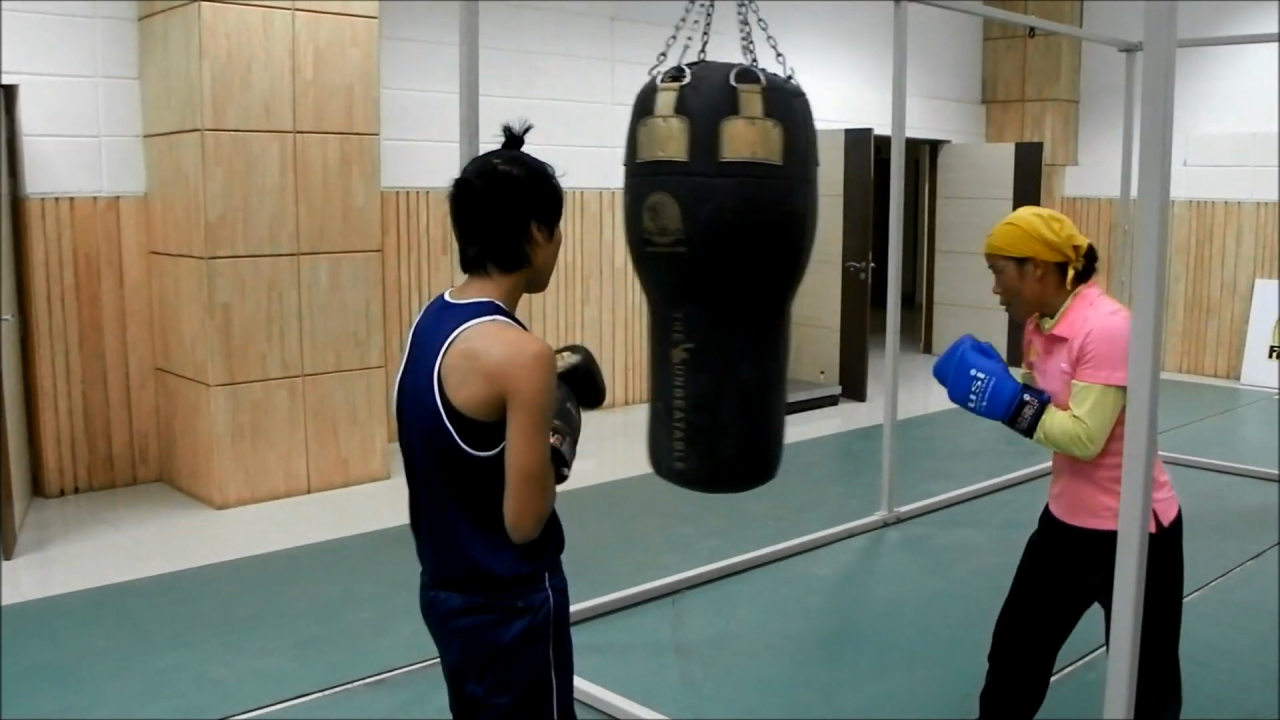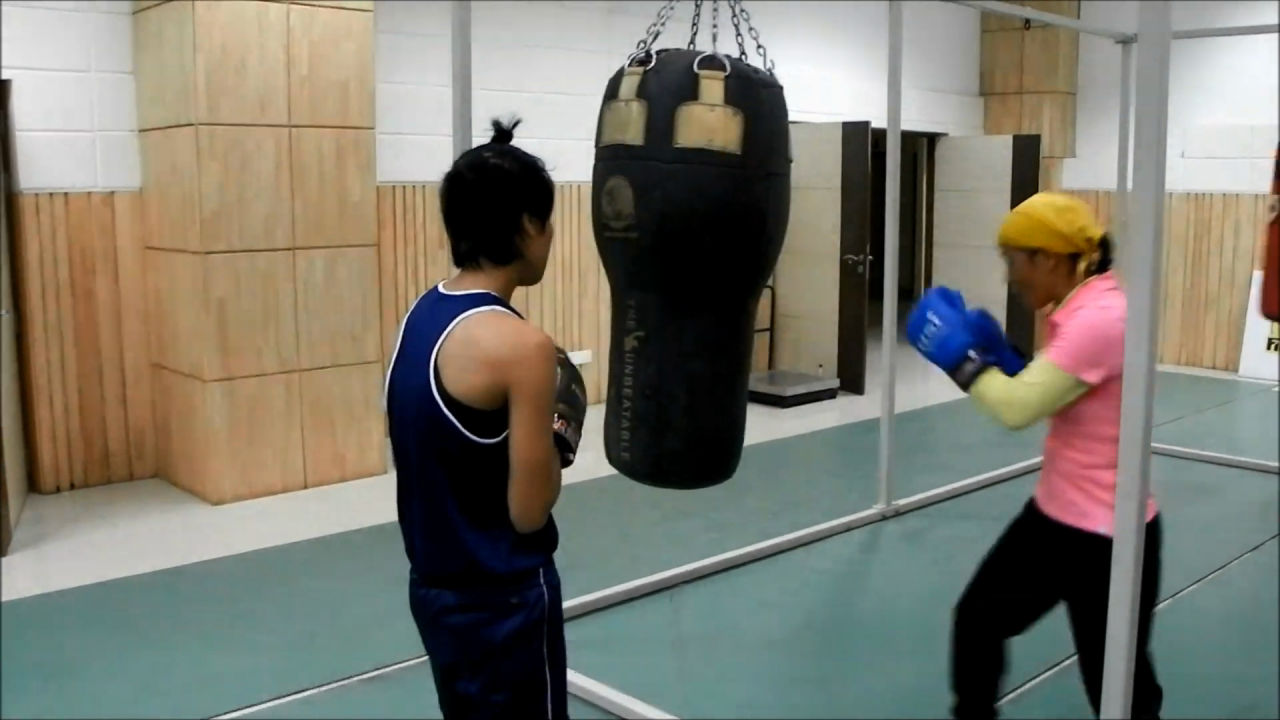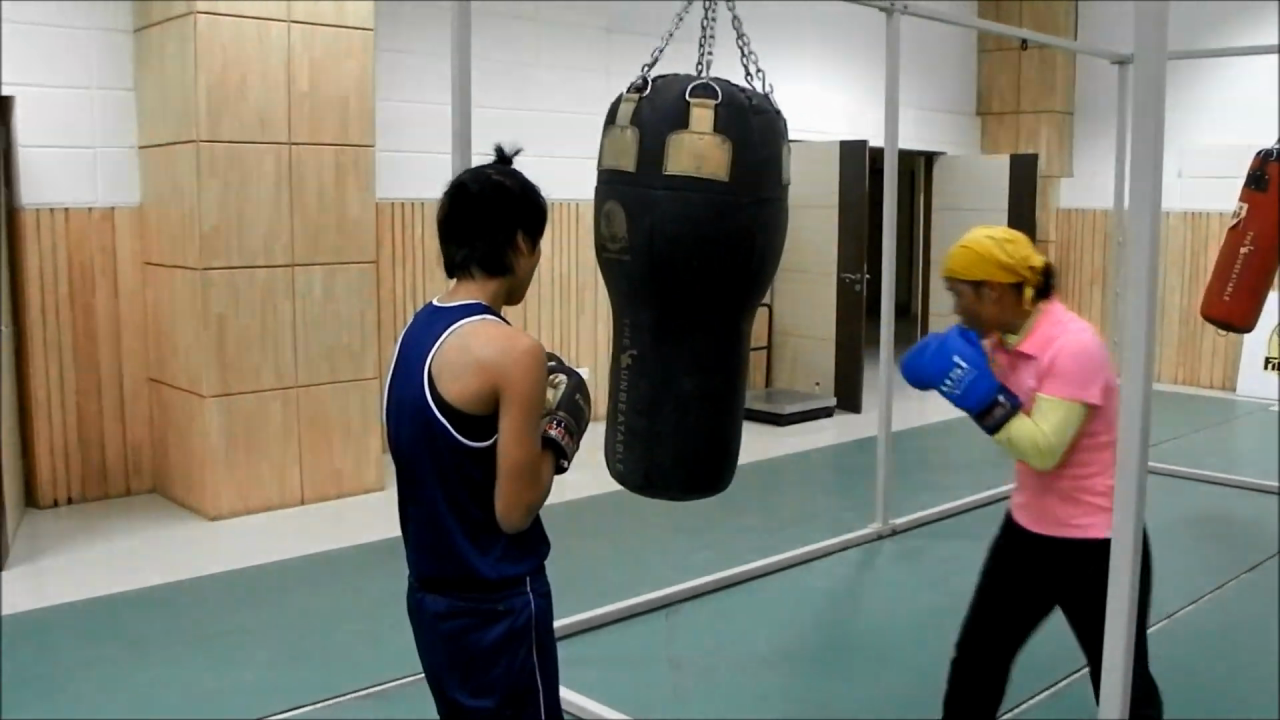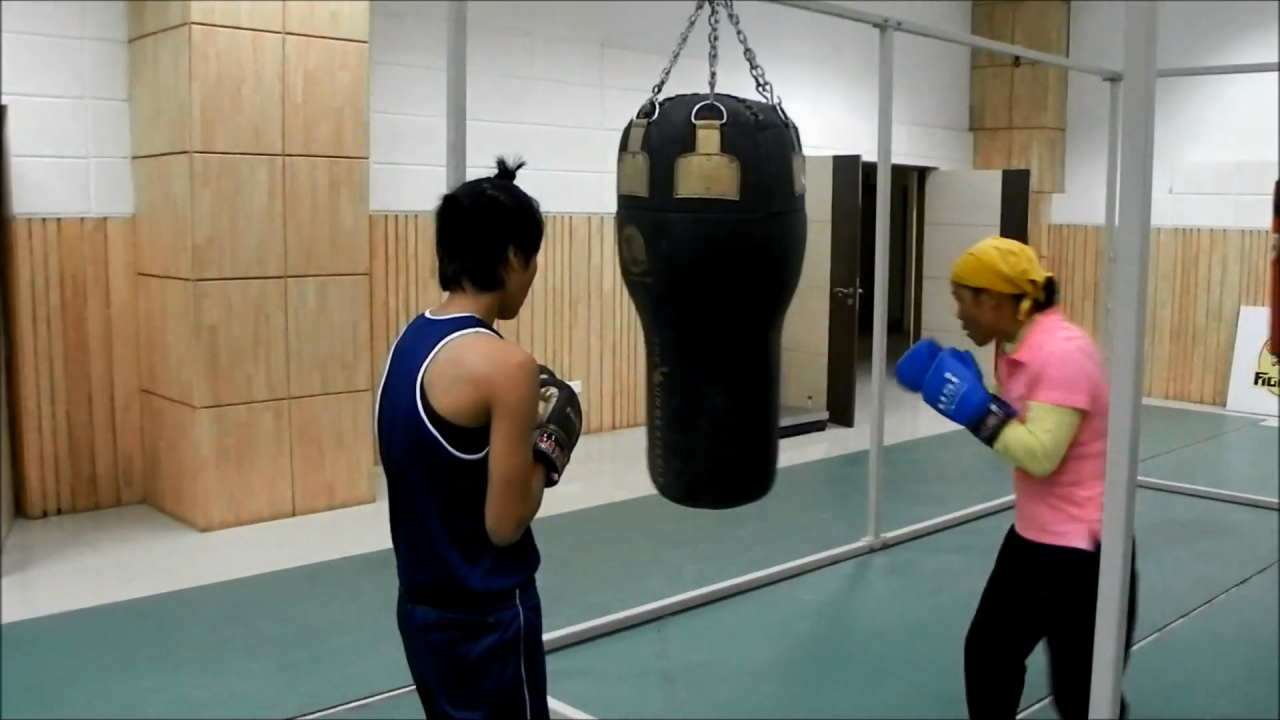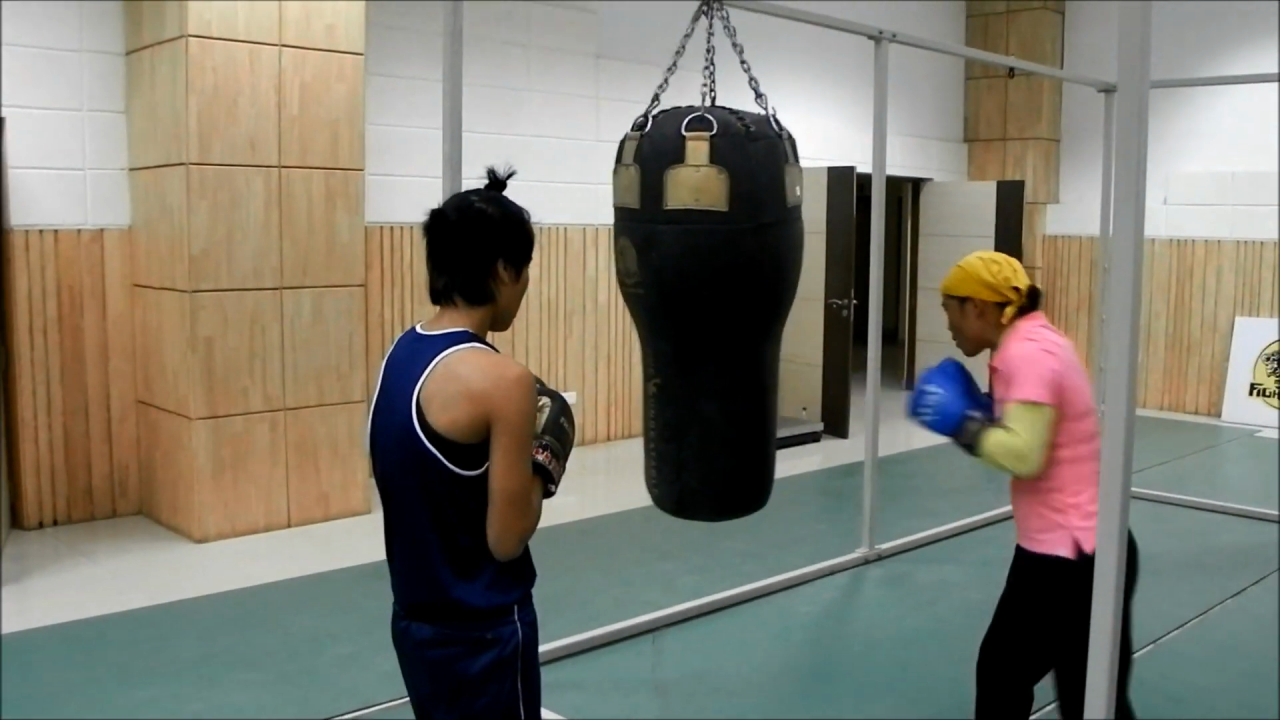
dt=0.5s
person 1, frame 1
left shoulder: (433, 319)
right shoulder: (518, 354)
right elbow: (524, 522)
right wrist: (557, 440)
left hip: (447, 585)
right hip: (508, 601)
person 1, frame 2
left shoulder: (422, 314)
right shoulder: (520, 345)
right elbow: (529, 511)
right wrist: (562, 424)
left hip: (435, 584)
right hip: (501, 598)
person 1, frame 3
left shoulder: (418, 329)
right shoulder: (511, 351)
right elbow: (515, 510)
right wrist: (559, 433)
left hip: (433, 594)
right hip: (495, 606)
person 1, frame 4
left shoulder: (410, 342)
right shoulder: (504, 365)
right elbow: (505, 523)
right wrist: (551, 446)
left hip: (423, 604)
right hip: (485, 617)
person 1, frame 5
left shoulder: (399, 357)
right shoulder: (500, 380)
right elbow: (507, 539)
right wrist: (545, 460)
left hip: (417, 620)
right hip: (480, 634)
person 2, frame 1
left shoulder: (1108, 328)
right shoulder: (1040, 326)
left elbow: (1086, 438)
left wrist: (1006, 399)
right wrist: (989, 383)
right hip: (1066, 522)
right knee: (1015, 649)
person 2, frame 2
left shoulder: (1100, 320)
right shoulder: (1075, 311)
left elbow: (1017, 408)
left wrist: (958, 354)
right wrist: (1000, 356)
left hip: (1105, 535)
right hip: (1054, 516)
right knee: (976, 621)
person 2, frame 3
left shoulder: (1074, 344)
right shoulder: (1001, 339)
left elbow: (1045, 450)
right elbow: (1002, 408)
left wrist: (981, 395)
right wrist: (944, 371)
left hip: (1096, 542)
right hip: (1028, 530)
right knee: (976, 656)
person 2, frame 4
left shoulder: (1064, 351)
right shoulder: (1013, 348)
left elbow: (1040, 455)
right elbow: (1012, 423)
left wrist: (976, 407)
right wrist: (946, 382)
left hip: (1081, 550)
right hip: (1031, 537)
right knee: (986, 653)
person 2, frame 5
left shoulder: (1033, 352)
right shoulder: (1021, 350)
left elbow: (1023, 458)
left wrist: (960, 418)
right wrist: (967, 404)
left hip: (1079, 556)
right hip: (1041, 551)
right knee: (999, 669)
